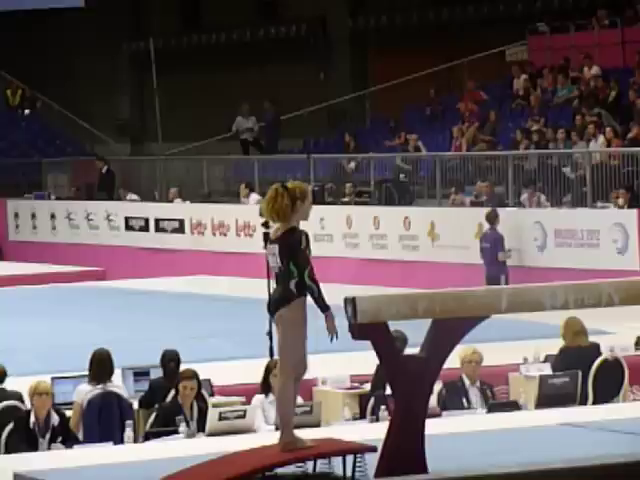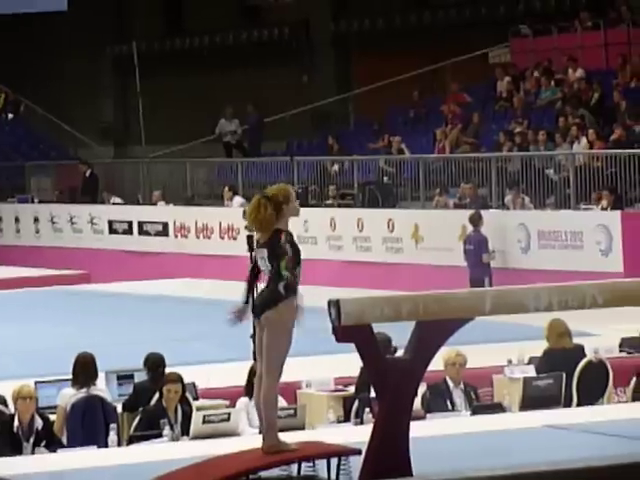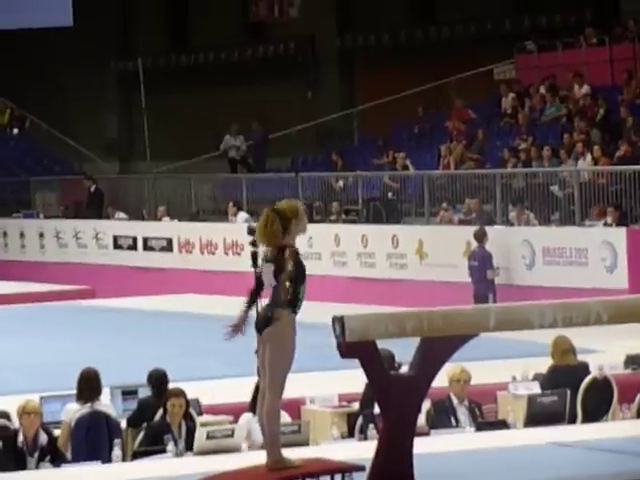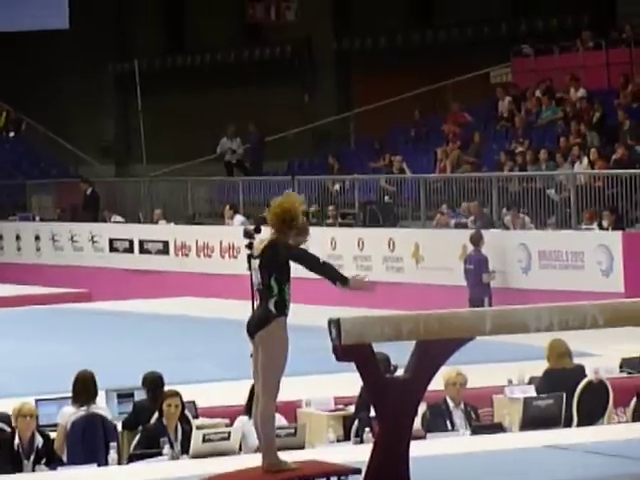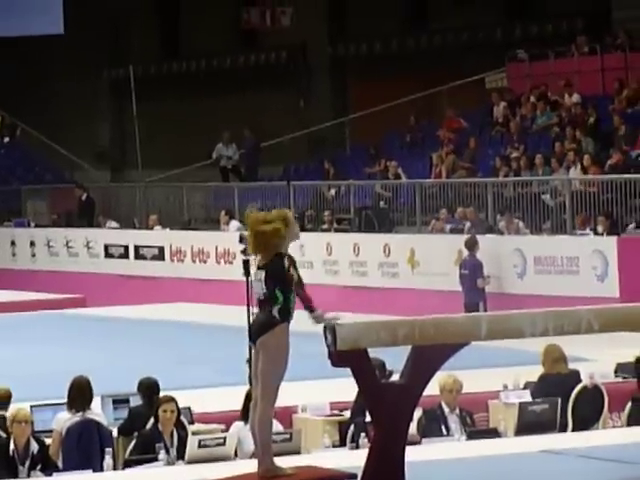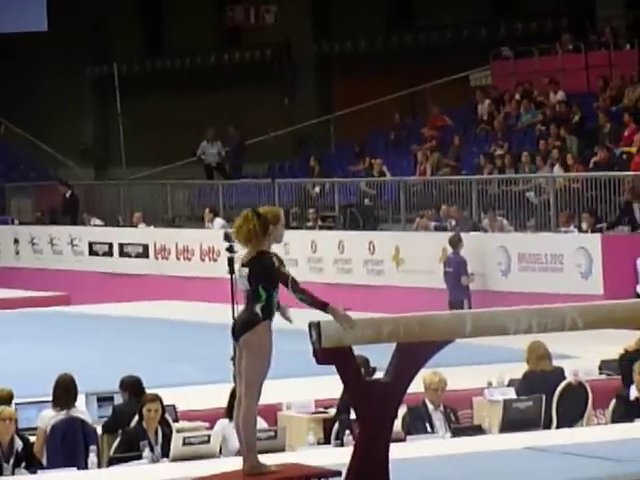
dt=0.3s
person 1, frame 1
left shoulder: (276, 233)
right shoulder: (297, 236)
right elbow: (308, 276)
right wrist: (327, 311)
left hip: (278, 300)
right hip: (291, 304)
left knee: (297, 368)
right knee: (288, 373)
left ankle: (286, 431)
right ankle: (287, 437)
person 1, frame 2
left shoulder: (265, 235)
right shoulder: (283, 237)
left elbow: (255, 270)
right elbow: (285, 269)
left wrist: (246, 302)
right wrist: (292, 299)
left hip: (263, 303)
right hip: (278, 305)
left knee: (264, 373)
right knee: (273, 374)
left ankle: (268, 435)
right ankle: (271, 439)
person 1, frame 3
left shoulder: (274, 250)
right shoulder: (289, 253)
left elbow: (259, 283)
right elbow: (286, 282)
left wrist: (244, 315)
right wrist: (283, 309)
left hip: (270, 319)
right hip: (280, 322)
left knee: (267, 390)
right knee: (274, 392)
left ankle: (272, 452)
right ankle: (276, 457)
person 1, frame 4
left shoulder: (265, 248)
right shoulder: (279, 247)
left elbow: (309, 262)
right elbow: (313, 262)
left wrist: (342, 280)
right wrist: (346, 282)
left hip: (259, 321)
right hip: (272, 324)
left knee: (261, 393)
right knee: (268, 394)
left ankle: (267, 454)
right ankle: (270, 458)
person 1, frame 5
left shoulder: (266, 258)
right shoulder: (282, 260)
right elbow: (297, 289)
right wrist: (316, 314)
left hip: (261, 326)
right hip: (274, 329)
left knee: (260, 397)
right knee: (266, 400)
left ankle: (264, 460)
right ankle: (266, 463)
person 1, frame 6
left shoulder: (250, 256)
right shoulder: (266, 259)
right elbow: (293, 287)
left wrist: (278, 307)
right wrist: (331, 309)
left hip: (244, 325)
right hip: (257, 327)
left knee: (244, 396)
right knee: (252, 397)
left ankle: (248, 458)
right ankle: (252, 462)
